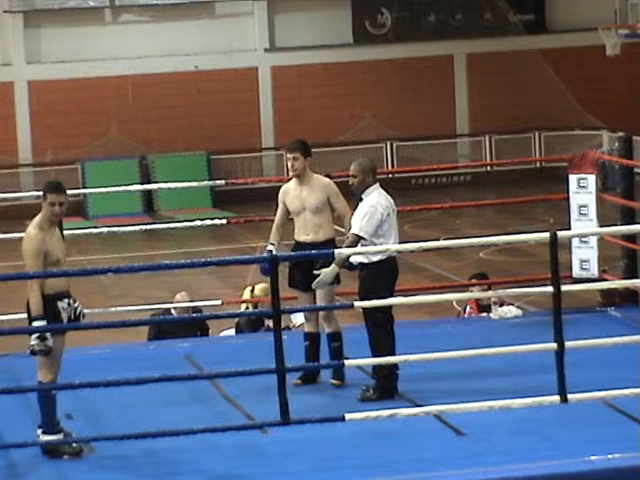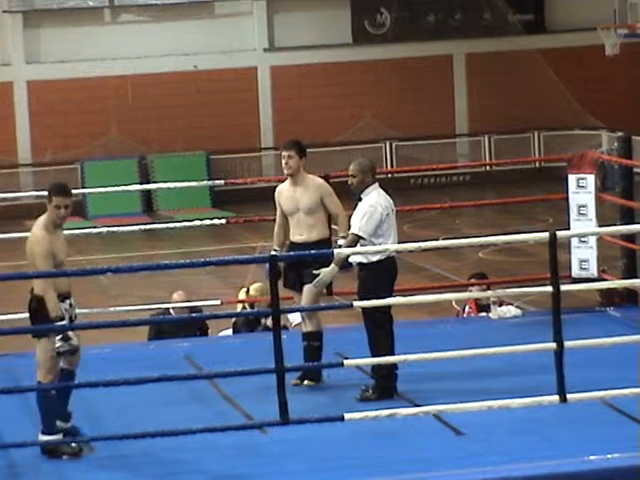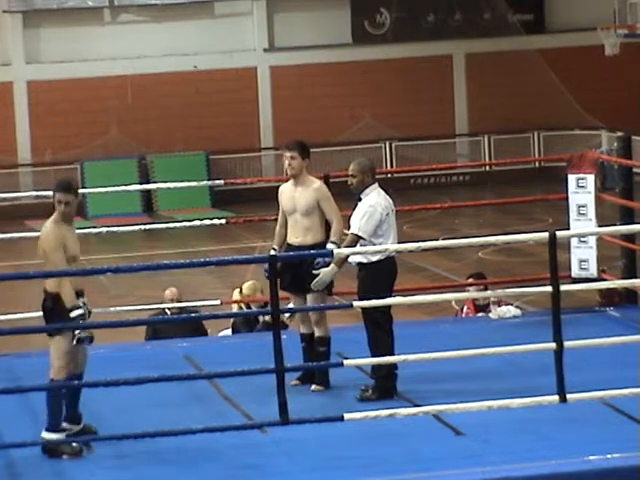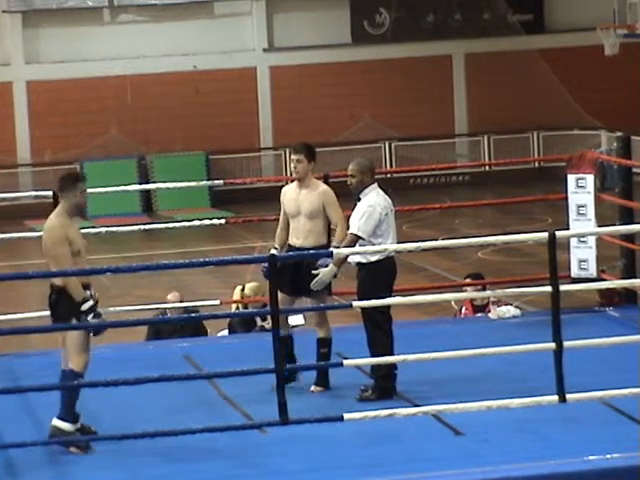
dt=0.5s
person 1, frame 1
left shoulder: (56, 227)
right shoulder: (35, 236)
right elbow: (33, 285)
left wrist: (72, 301)
right wrist: (38, 326)
left hip: (59, 302)
right hip: (45, 306)
left knee: (53, 370)
right knee: (48, 373)
left ankle: (49, 426)
right ankle: (50, 438)
person 1, frame 2
left shoulder: (55, 227)
right shoulder: (41, 237)
right elbow: (47, 287)
left wrist: (68, 304)
right wrist: (59, 327)
left hip: (61, 301)
right hip: (46, 306)
left knee: (71, 361)
right knee: (48, 372)
left ankle: (61, 420)
right ankle: (48, 436)
person 1, frame 3
left shoulder: (68, 226)
right shoulder: (52, 232)
right elbow: (61, 279)
left wrist: (82, 305)
right wrist: (77, 313)
left hip: (73, 300)
right hip: (59, 304)
left knee: (78, 365)
right knee: (60, 370)
left ankle: (72, 423)
right ankle: (52, 436)
person 1, frame 4
left shoulder: (70, 219)
right shoulder: (56, 227)
right elbow: (67, 274)
left wrist: (90, 297)
right wrist: (89, 307)
left hip: (75, 295)
right hip: (67, 298)
left knee: (71, 362)
right knee: (78, 361)
left ankle: (69, 420)
right ankle: (62, 424)
person 2, frame 1
left shoulder: (326, 185)
right shoulder: (286, 191)
left elbow: (347, 216)
right elbow: (279, 224)
right wrist: (271, 249)
left hip: (324, 249)
right hip: (300, 251)
left knee: (326, 313)
right knee: (308, 315)
left ankle: (338, 369)
right ankle: (311, 370)
person 2, frame 2
left shoulder: (318, 186)
right shoulder: (280, 192)
left elbow: (340, 215)
right wrist: (275, 254)
left hip: (319, 249)
right hip: (295, 251)
left knee: (308, 310)
right knee: (304, 314)
left ankle: (315, 369)
right ankle: (308, 369)
person 2, frame 3
left shoulder: (318, 189)
right shoulder: (283, 190)
left elbow: (337, 221)
left wrist: (330, 250)
right wrist: (274, 252)
left hip: (314, 253)
right hip: (292, 254)
left knee: (317, 317)
right knee: (302, 317)
left ankle: (322, 376)
right ankle: (309, 370)
person 2, frame 4
left shoulder: (324, 192)
right shoulder: (286, 192)
left elbow: (340, 226)
right wrist: (274, 252)
left hip: (315, 256)
right hip: (292, 255)
left knee: (319, 319)
right knee: (278, 313)
left ankle: (322, 376)
right ankle: (289, 367)
person 3, frame 1
left shoulder: (372, 204)
right shoulder: (380, 199)
left elbow: (354, 240)
left wrist: (333, 268)
left hip: (375, 268)
right hip: (380, 266)
left knee: (378, 327)
right knee: (381, 325)
left ankle: (385, 385)
right ankle: (385, 379)
person 3, frame 2
left shoulder: (372, 204)
right shoulder: (378, 198)
left elbow: (354, 240)
left wrist: (333, 268)
left hip: (375, 269)
right hip: (379, 266)
left knee: (377, 326)
right knee: (380, 325)
left ankle: (384, 385)
right ankle: (384, 379)
person 3, frame 3
left shoulder: (372, 204)
right shoulder: (378, 198)
left elbow: (353, 240)
left wrist: (333, 268)
left hip: (374, 269)
right hip: (378, 266)
left knee: (377, 326)
right knee: (380, 325)
left ankle: (384, 385)
right ankle: (384, 379)
person 3, frame 4
left shoulder: (371, 204)
right shoulder: (377, 198)
left elbow: (352, 240)
left wrist: (332, 268)
left hip: (374, 268)
right hip: (378, 266)
left knee: (377, 327)
right knee: (379, 325)
left ankle: (383, 385)
right ankle: (384, 379)
